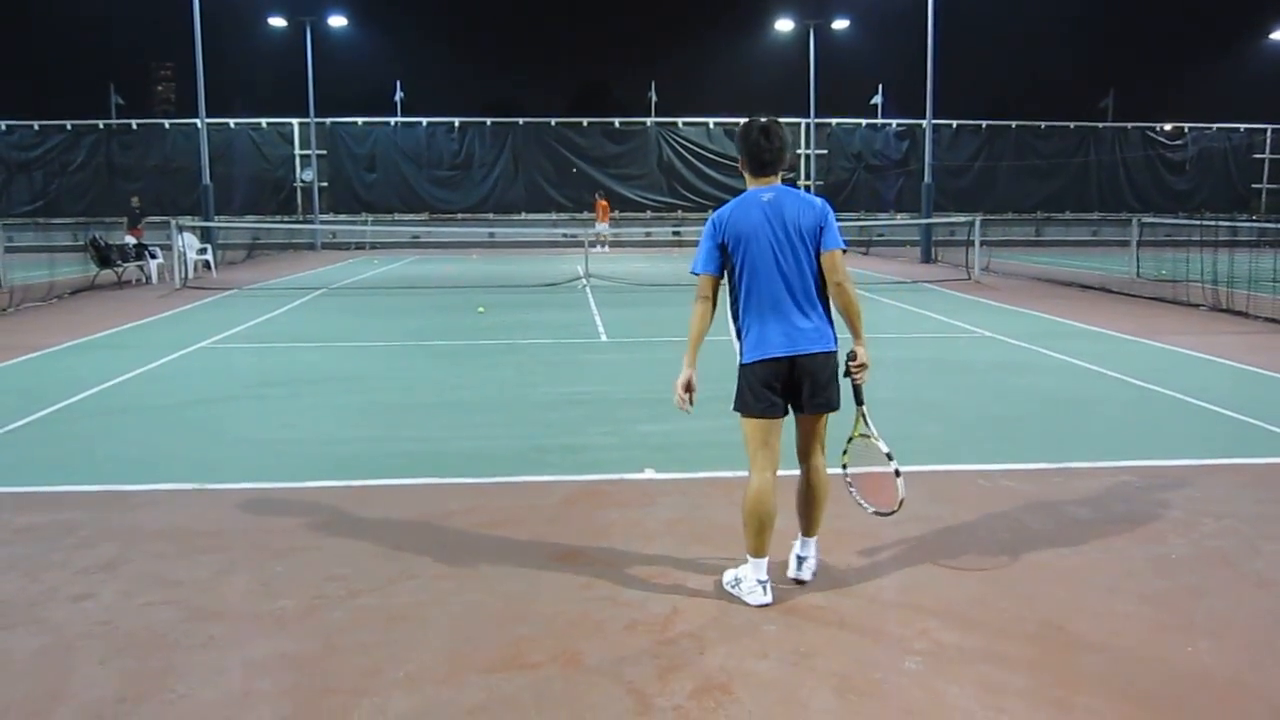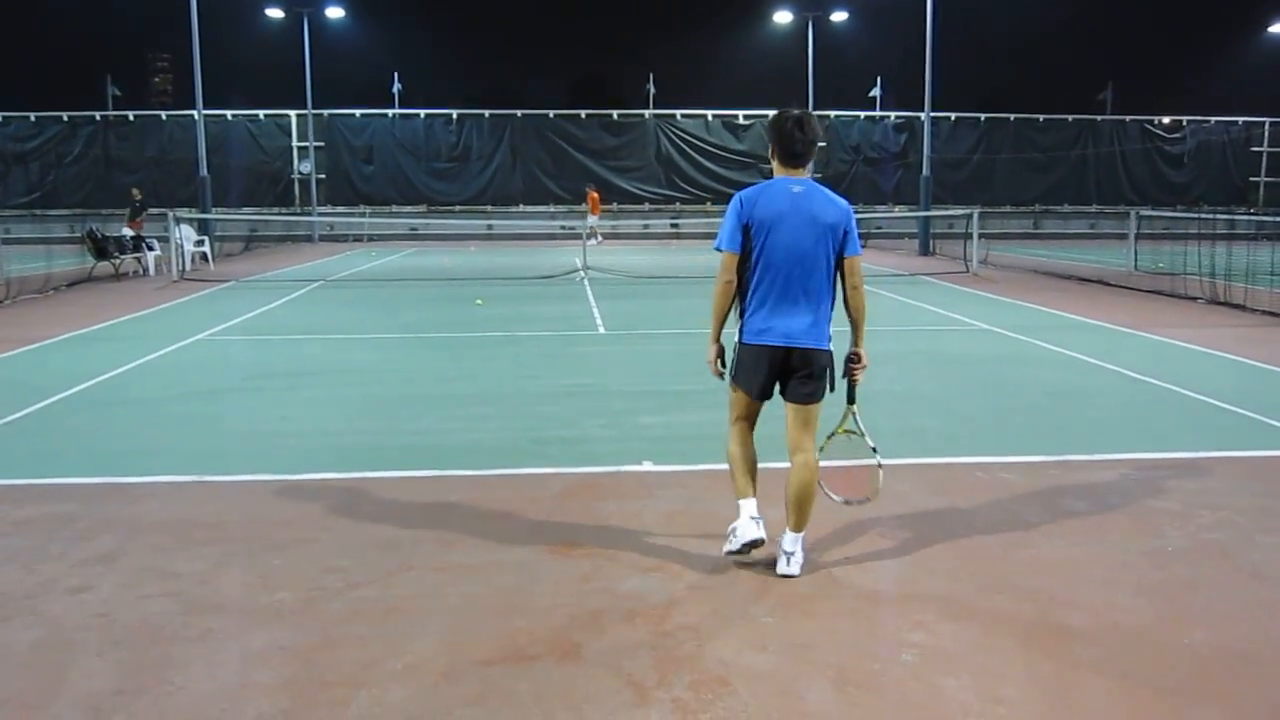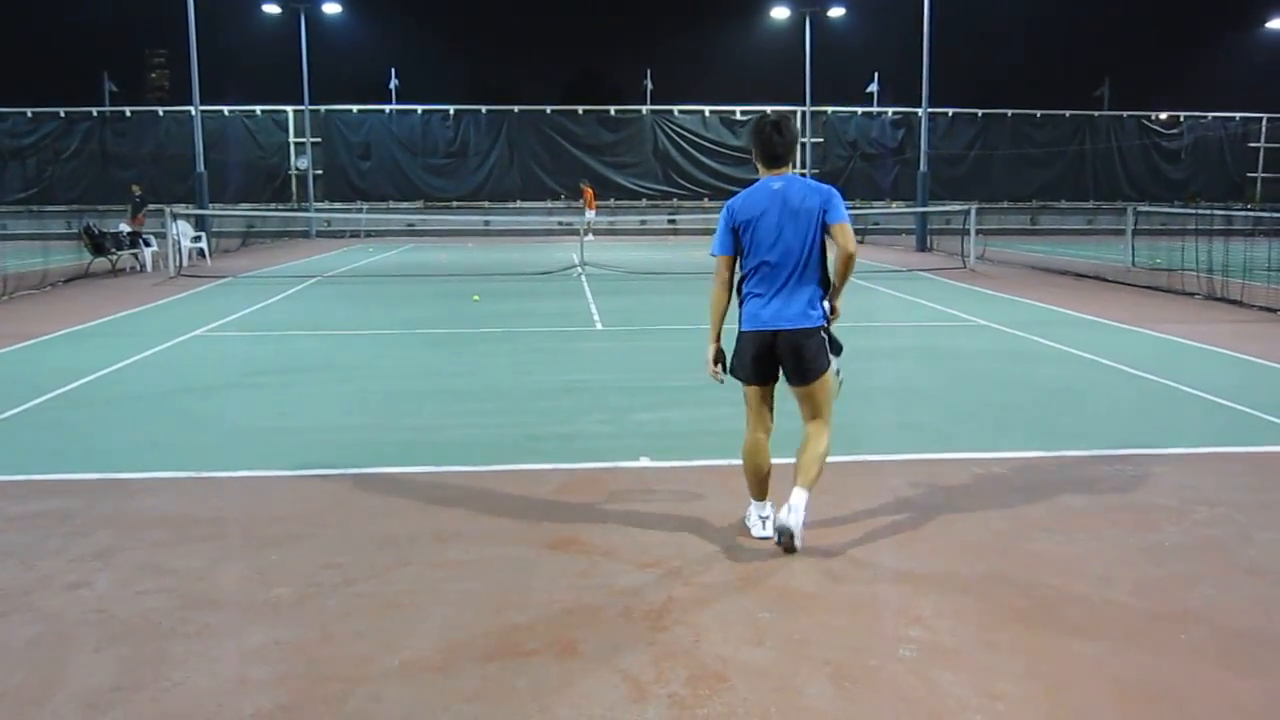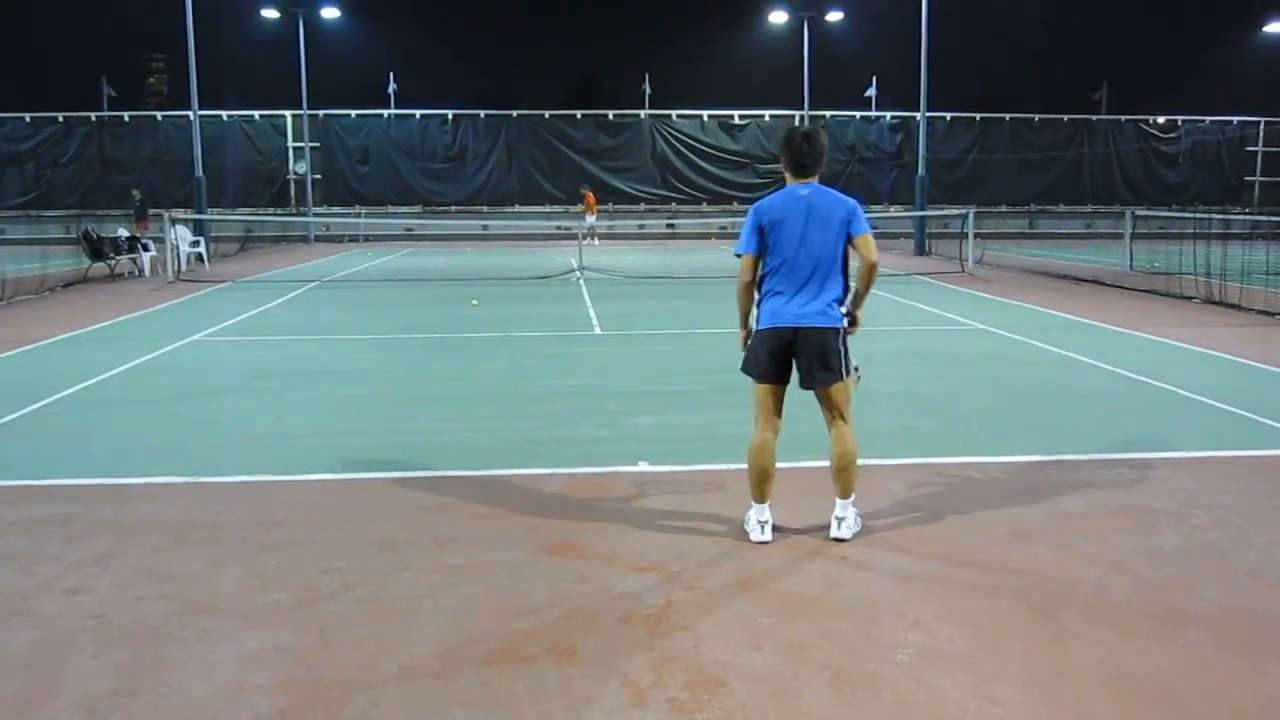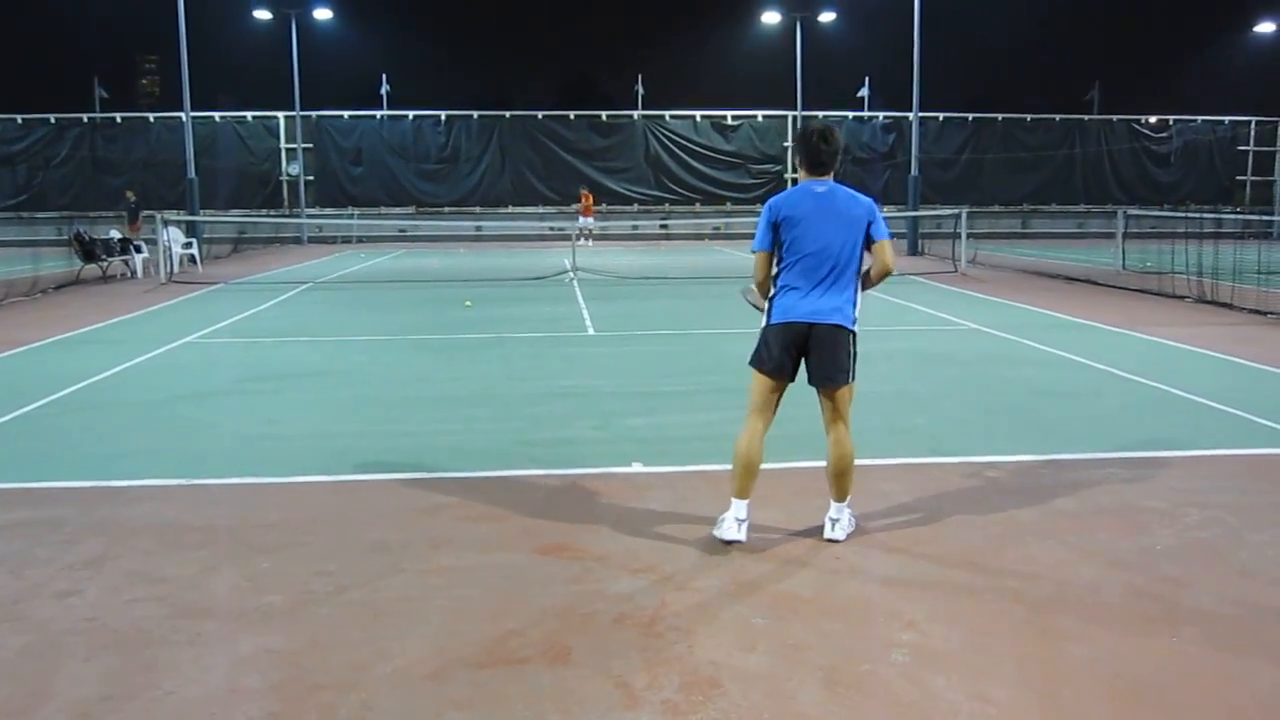
dt=0.5s
person 1, frame 1
left shoulder: (723, 220)
right shoulder: (816, 209)
left elbow: (704, 299)
right elbow: (838, 281)
left wrist: (688, 365)
right wrist: (859, 340)
left hip: (760, 357)
right hip: (817, 352)
left knee: (763, 467)
right knee: (813, 459)
left ankle: (756, 576)
right ankle: (805, 554)
person 1, frame 2
left shoulder: (746, 202)
right shoulder: (839, 209)
left elbow: (727, 279)
right elbow: (854, 285)
left wrist: (715, 338)
right wrist: (859, 343)
left hip: (757, 340)
right hip: (812, 345)
left knee: (740, 427)
right knee: (802, 448)
left ankle: (748, 517)
right ankle: (792, 548)
person 1, frame 3
left shoulder: (737, 207)
right shoulder: (822, 196)
left elbow: (722, 280)
right elbow: (848, 249)
left wrist: (714, 340)
right wrist: (833, 296)
left hip: (754, 329)
right hip: (806, 327)
left knee: (758, 427)
right knee: (818, 423)
left ankle: (760, 513)
right ankle: (795, 505)
person 1, frame 4
left shoulder: (762, 210)
right shoulder: (845, 206)
left elbow: (746, 278)
right elbow: (870, 259)
left wrist: (744, 324)
right wrist: (855, 306)
left hip: (773, 327)
right hip: (824, 326)
left knee: (766, 426)
right knee: (839, 423)
left ankle: (759, 516)
right ankle: (845, 514)
person 1, frame 5
left shoulder: (778, 206)
right shoulder: (863, 206)
left elbow: (762, 276)
right elbow: (885, 266)
left hip: (784, 323)
right hip: (835, 326)
left knee: (756, 421)
right knee: (838, 426)
left ankle: (737, 516)
right ankle: (838, 516)
